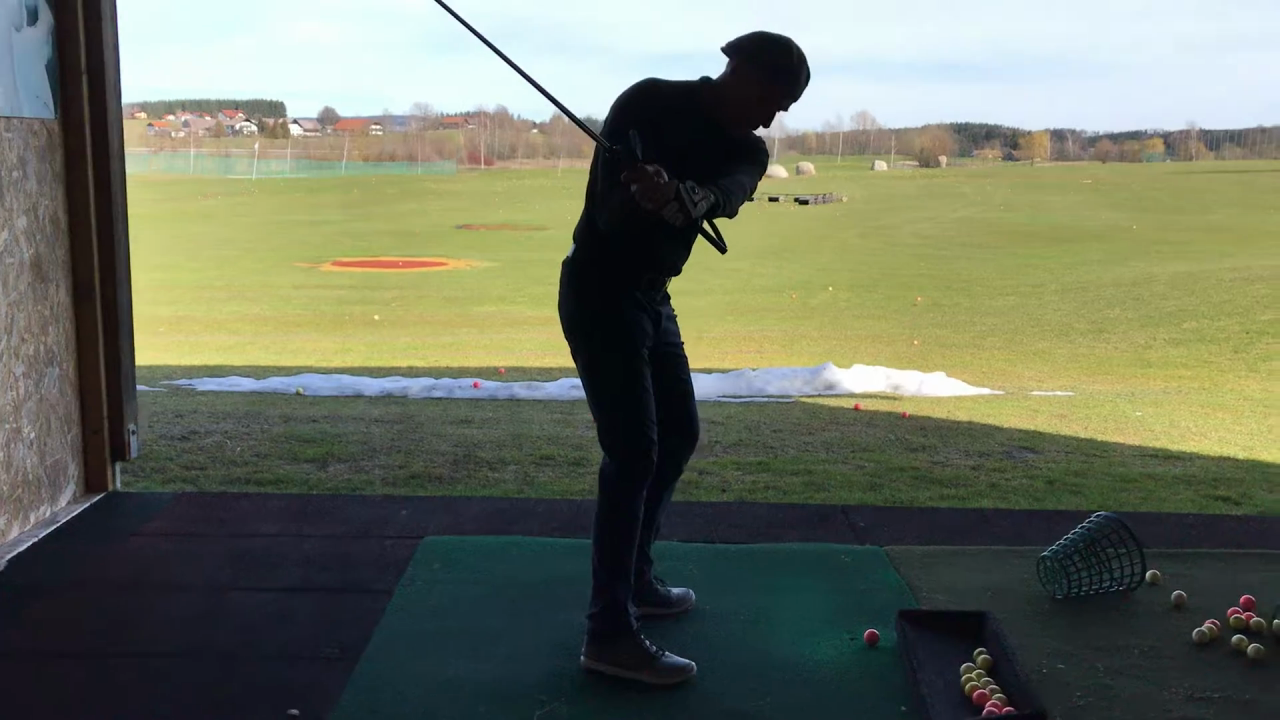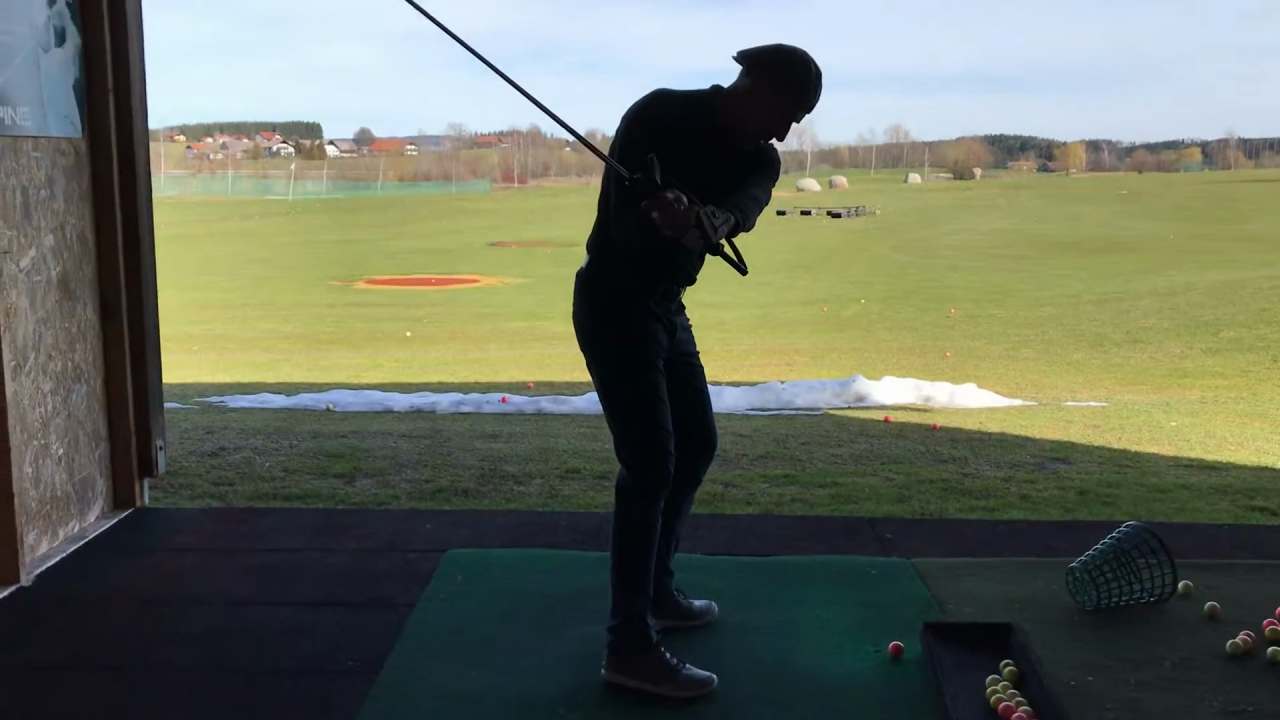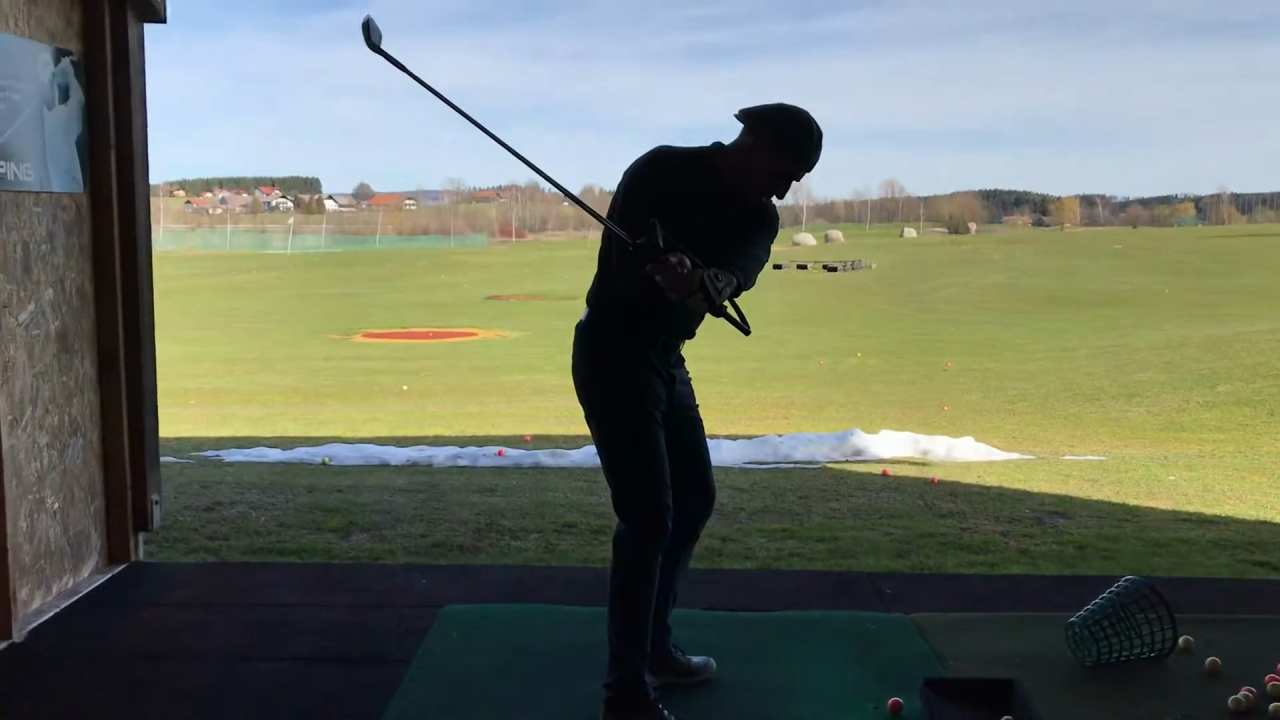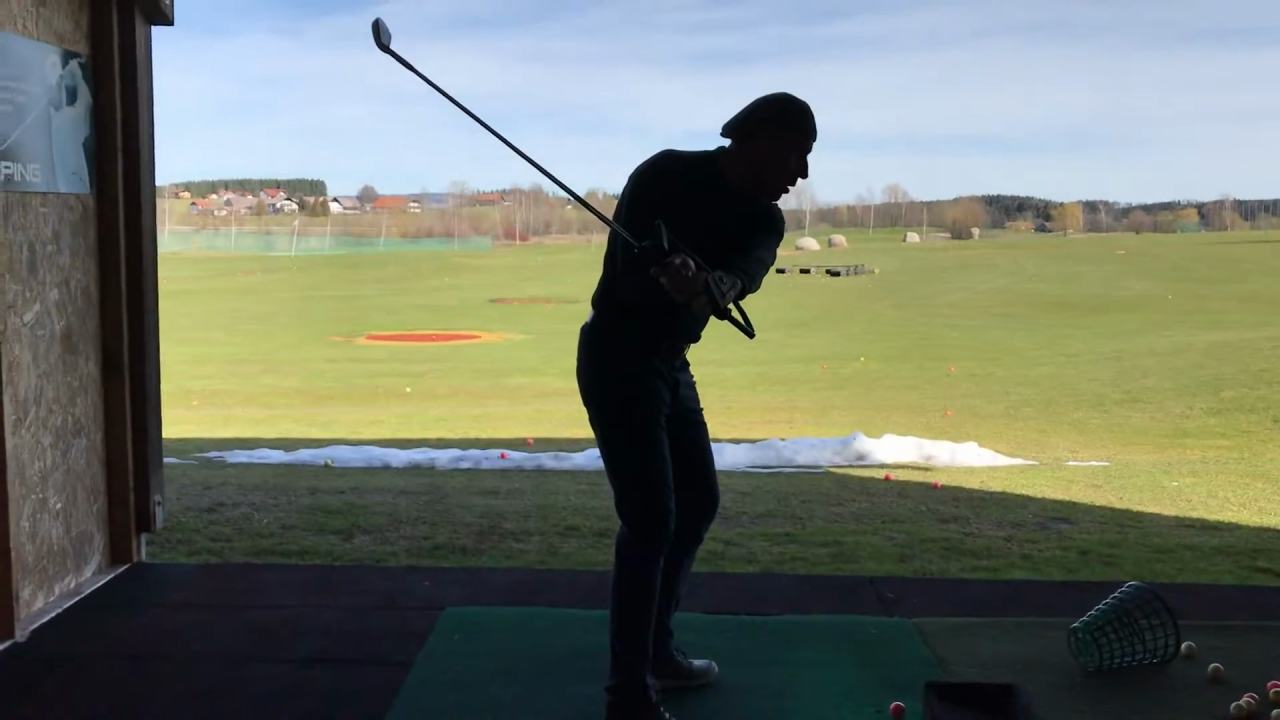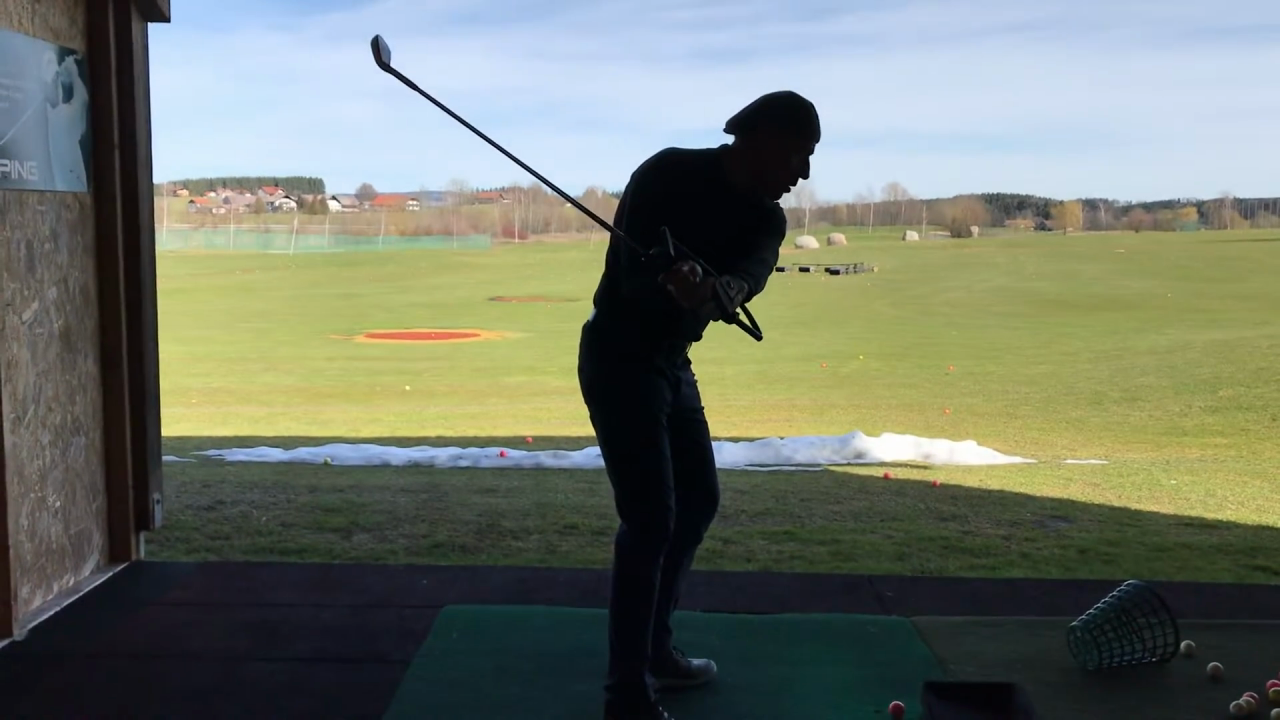
dt=1s
person 1, frame 1
left shoulder: (748, 151)
right shoulder: (649, 103)
left elbow: (727, 197)
right elbow: (609, 210)
left wrist: (680, 198)
right wrist: (650, 201)
left hip: (650, 294)
right hip: (601, 292)
left knee: (677, 436)
right knee: (633, 453)
left ankle: (634, 579)
right ankle: (608, 633)
person 1, frame 2
left shoulder: (758, 160)
right shoulder: (659, 115)
left elbow: (744, 211)
right elbow: (621, 221)
left wrist: (706, 222)
right wrist: (666, 221)
left hip: (666, 304)
right hip: (615, 302)
left knee: (696, 446)
right knee: (650, 464)
left ankle: (656, 591)
right ankle: (629, 647)
person 1, frame 3
left shoulder: (758, 215)
right shoulder: (659, 172)
left elbow: (745, 267)
right elbow: (623, 274)
left wrist: (710, 282)
right wrist: (665, 281)
left hip: (664, 357)
right hip: (613, 355)
left knee: (694, 500)
right knee: (648, 518)
left ankle: (653, 647)
person 1, frame 4
left shoulder: (764, 217)
right shoulder: (665, 176)
left elbow: (750, 270)
right elbow: (627, 276)
left wrist: (716, 285)
right wrist: (672, 287)
left hip: (670, 361)
right hip: (618, 359)
left knee: (697, 503)
right knee: (651, 520)
left ankle: (655, 651)
person 1, frame 5
left shoulder: (765, 216)
right shoulder: (667, 174)
left elbow: (754, 271)
right elbow: (632, 276)
left wrist: (721, 291)
right wrist: (677, 288)
left hip: (672, 360)
right hip: (620, 357)
left knee: (697, 501)
right knee: (650, 519)
left ankle: (654, 648)
